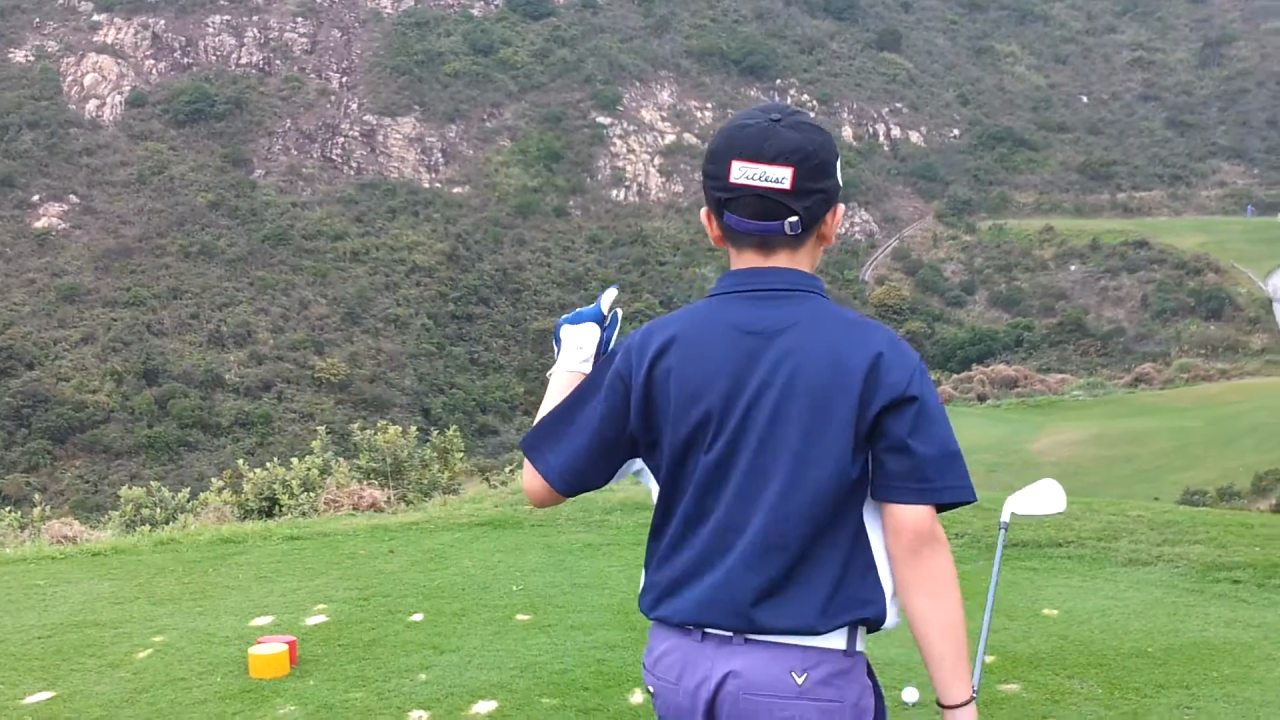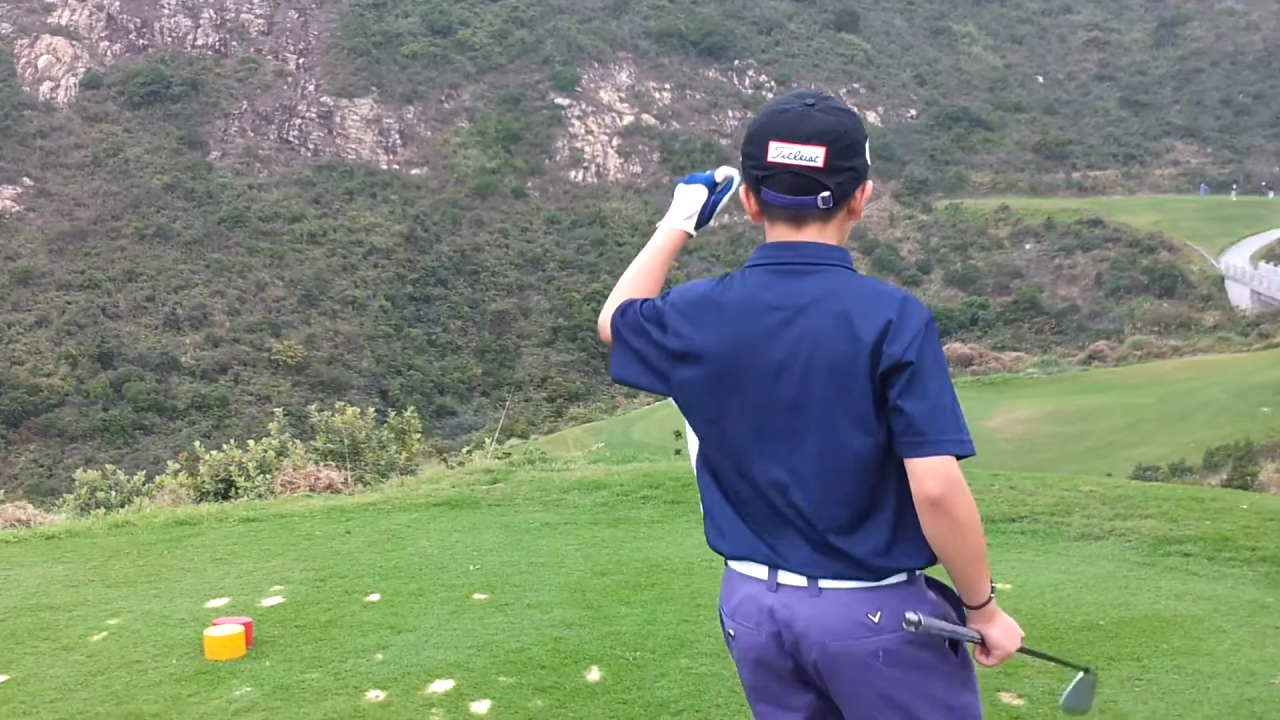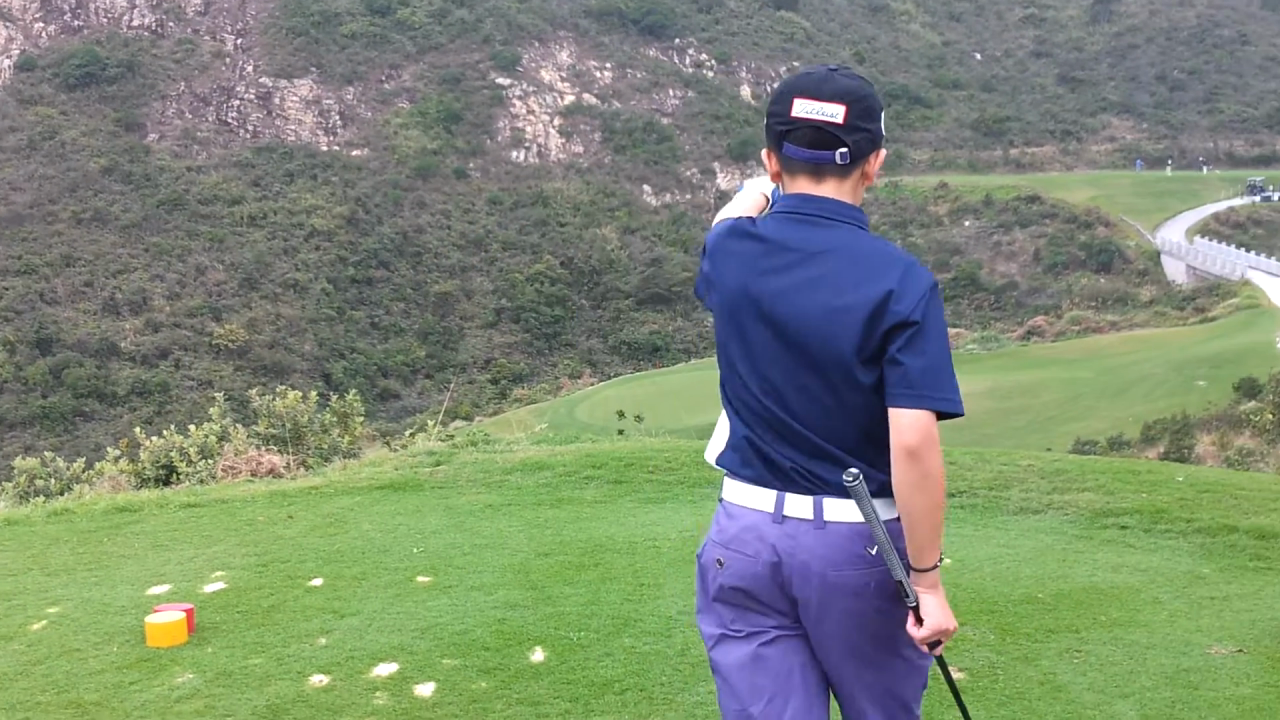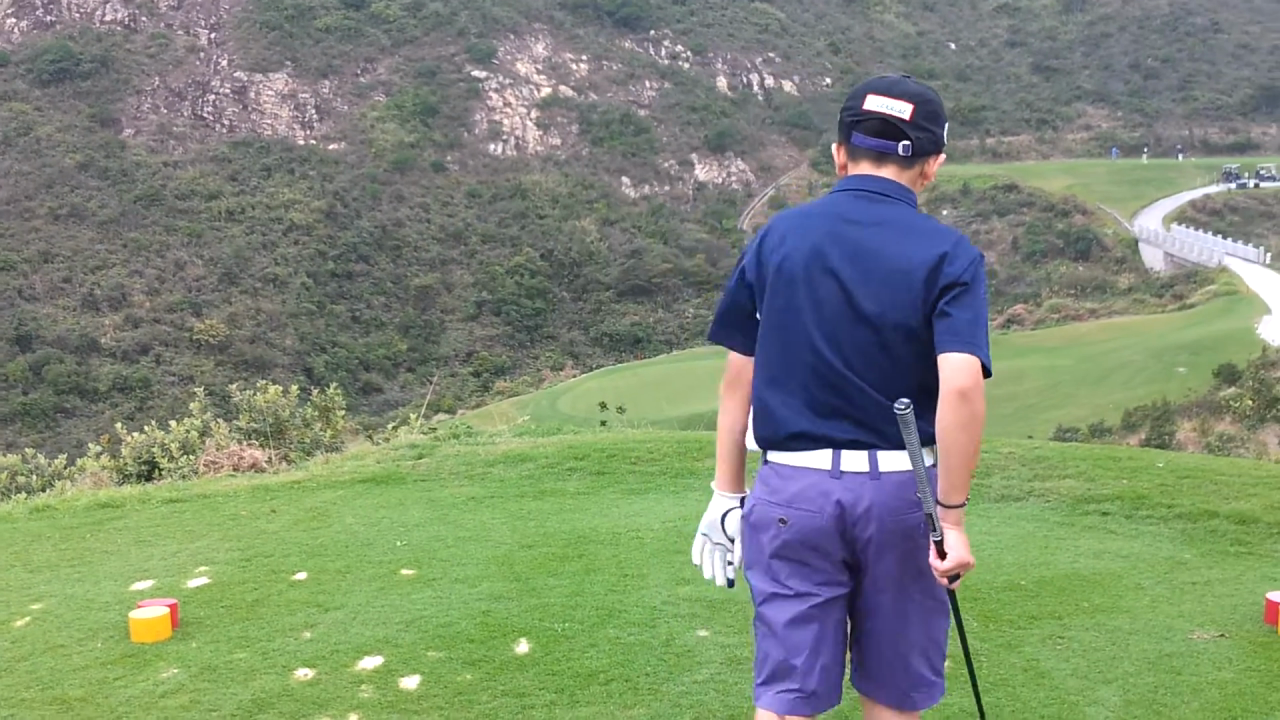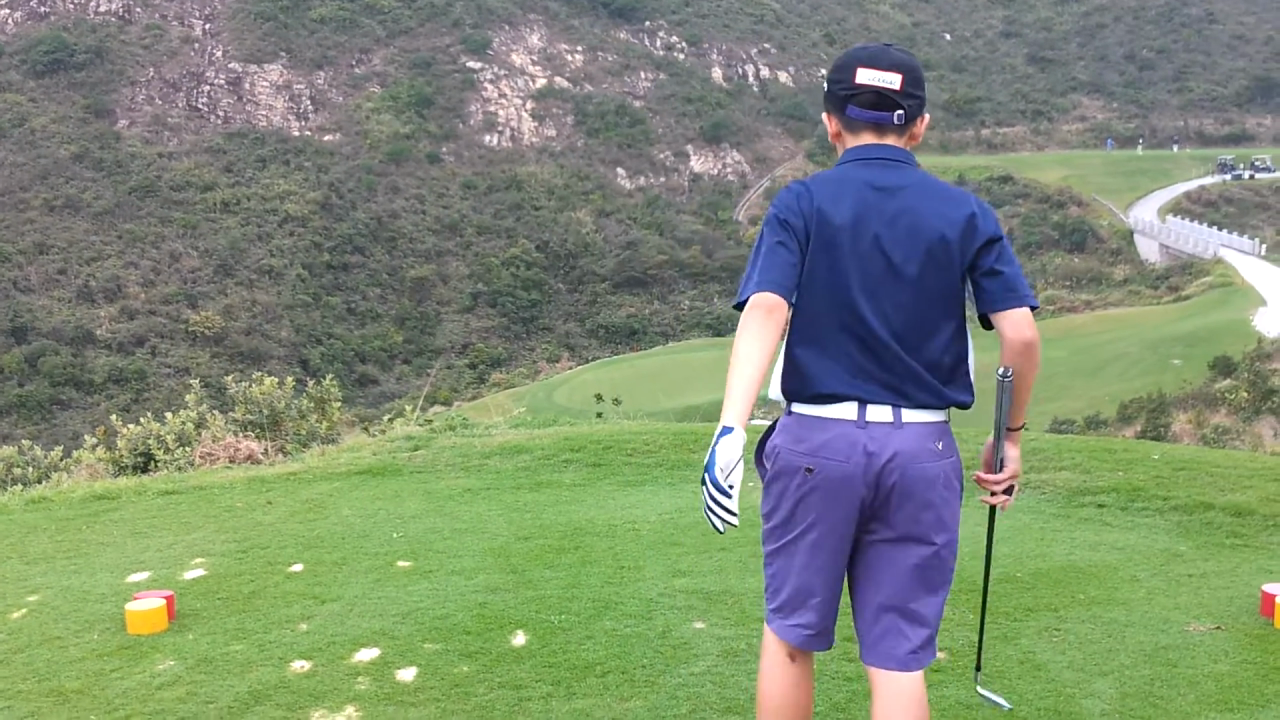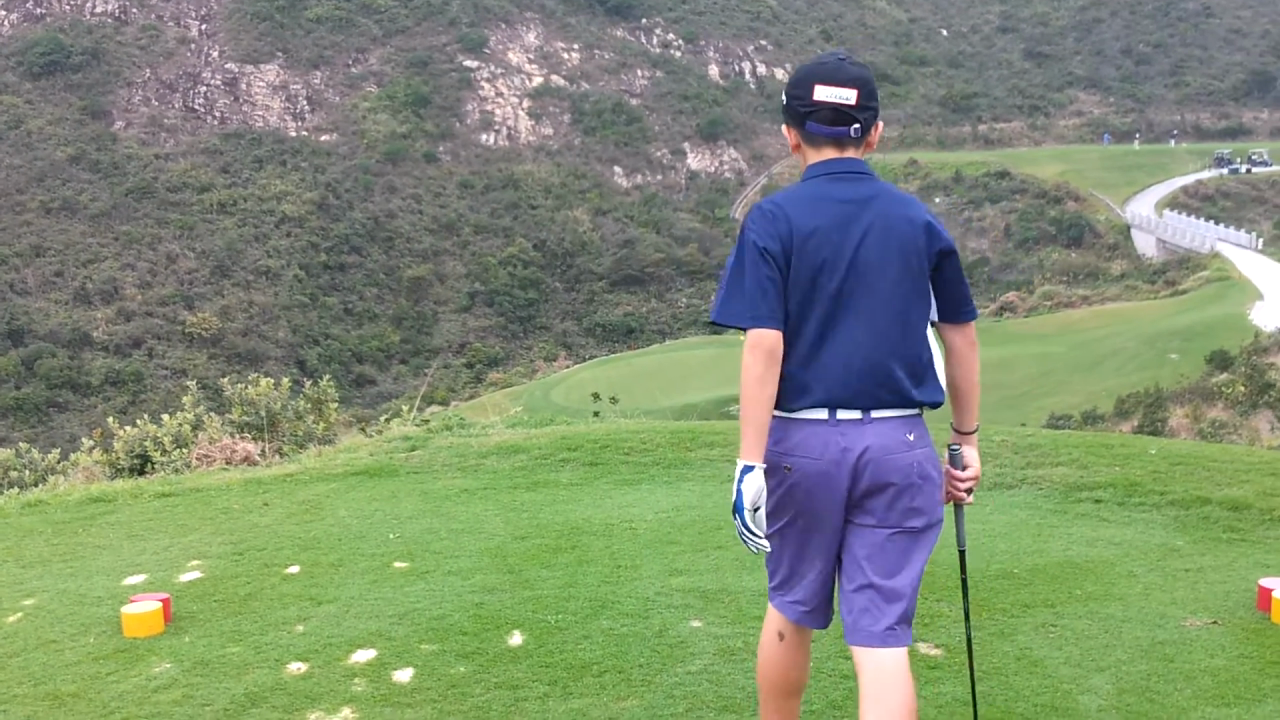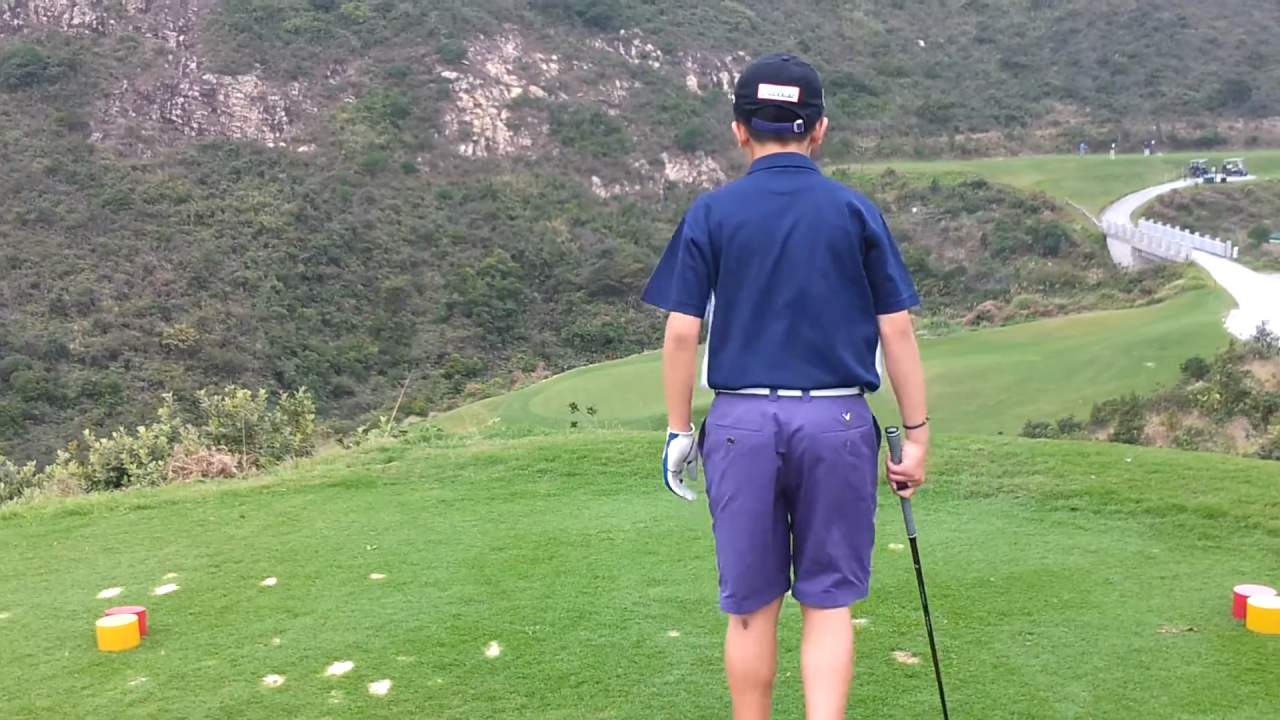
dt=0.3s
person 1, frame 1
left shoulder: (652, 349)
right shoulder: (877, 358)
left elbow: (540, 485)
right elbow: (915, 543)
left wrist: (571, 364)
left hip: (678, 661)
person 1, frame 2
left shoulder: (698, 315)
right shoulder: (892, 320)
left elbow: (617, 319)
right elbow: (937, 490)
left wrist: (676, 223)
right wrist: (980, 605)
left hip: (755, 604)
right hip: (873, 609)
person 1, frame 3
left shoulder: (730, 252)
right shoulder: (900, 282)
right elbow: (914, 444)
left wrist: (759, 187)
right wrist: (928, 579)
left hip: (745, 534)
right hip: (858, 545)
person 1, frame 4
left shoulder: (776, 238)
right shoulder: (950, 253)
left elbow: (738, 373)
right elbow: (963, 387)
left wrist: (725, 490)
right wrist: (951, 514)
left hip: (793, 488)
right hip: (897, 492)
person 1, frame 5
left shoulder: (800, 202)
right shoulder: (966, 213)
left elbow: (765, 314)
right elbow: (1022, 335)
left wrist: (730, 427)
right wrist: (1011, 437)
left hip: (815, 441)
right hip: (920, 448)
left knee: (791, 634)
right knee: (898, 656)
person 1, frame 6
left shoulder: (773, 219)
right shoulder: (920, 221)
left elbow: (764, 346)
right elbow: (962, 341)
left wrist: (750, 463)
right wrist: (968, 441)
left hip: (801, 442)
right hip: (896, 445)
left knee: (792, 608)
right knee: (882, 642)
person 1, frame 7
left shoulder: (711, 213)
right shoulder: (855, 211)
left elbow: (682, 333)
right elbow: (896, 330)
left wrist: (678, 432)
right wrist: (916, 434)
left hip: (741, 423)
right hip: (835, 421)
left knee: (749, 607)
right knee: (830, 603)
